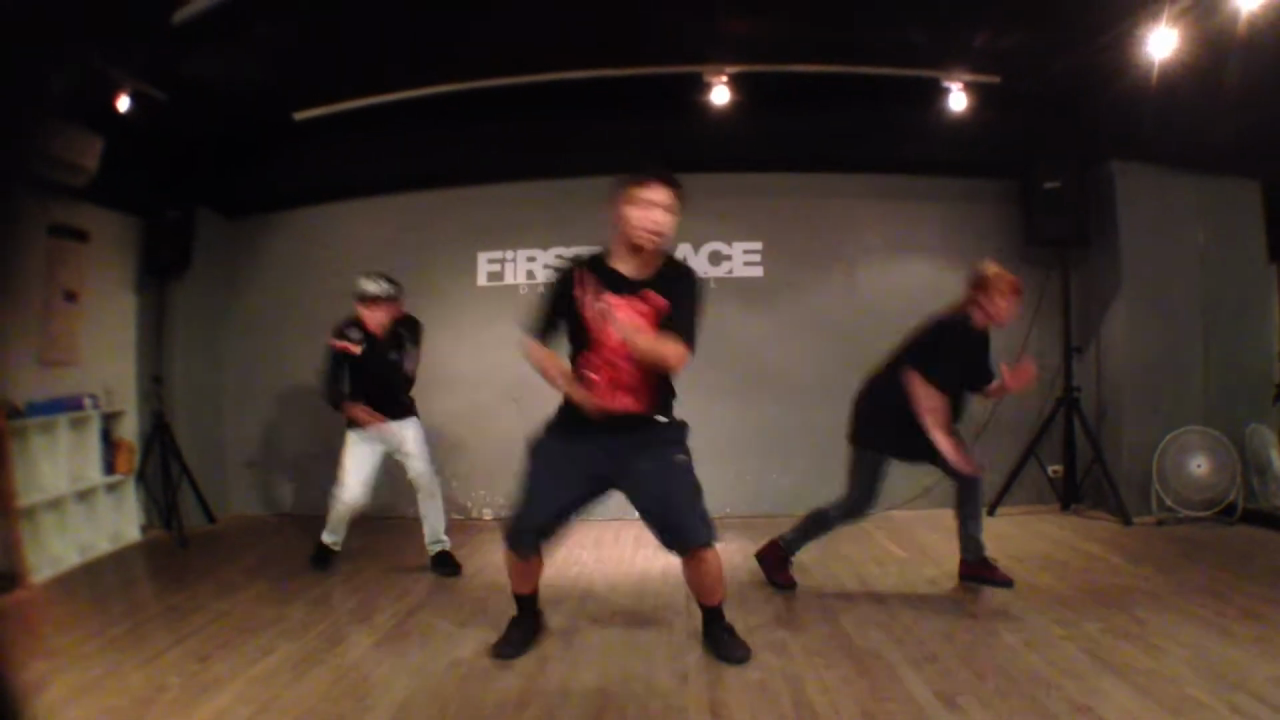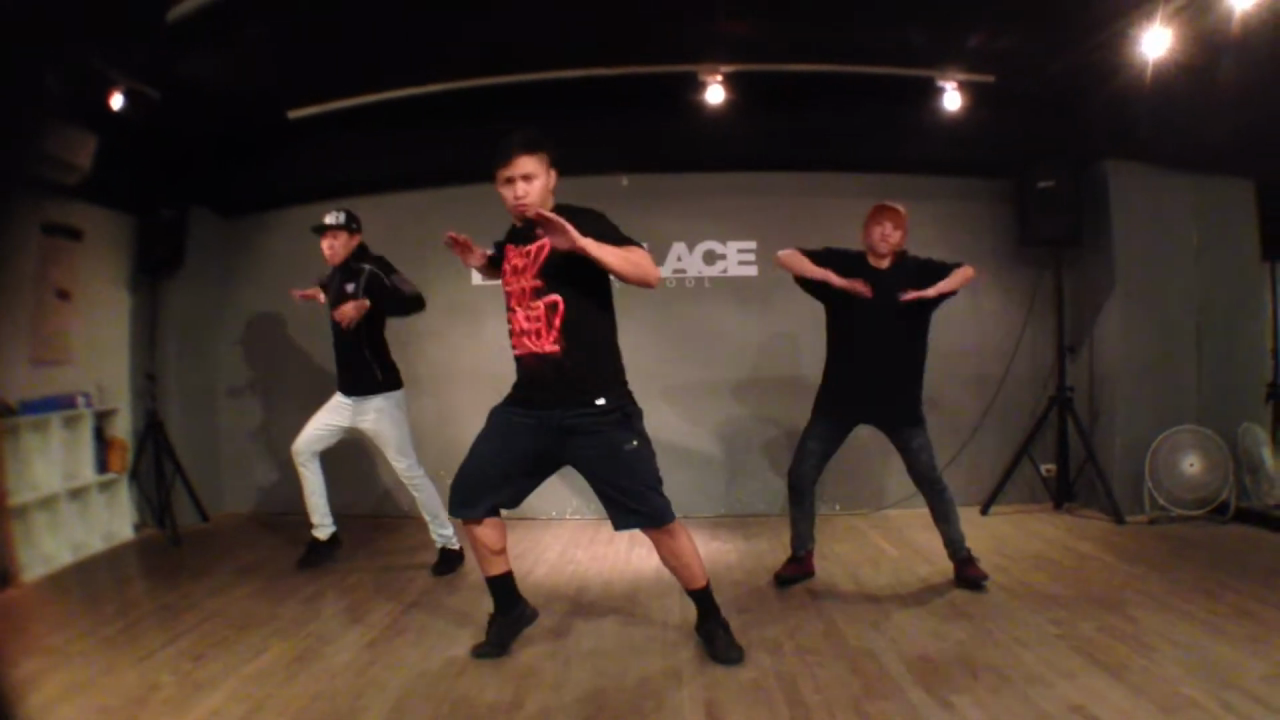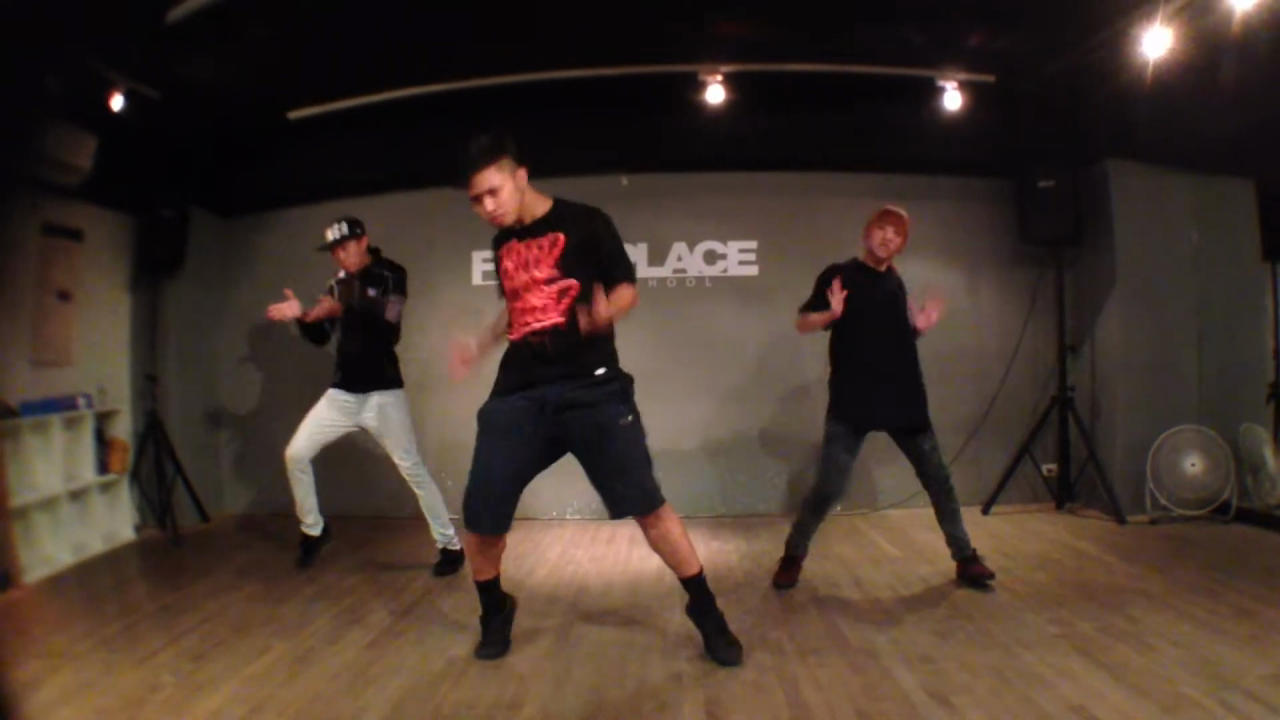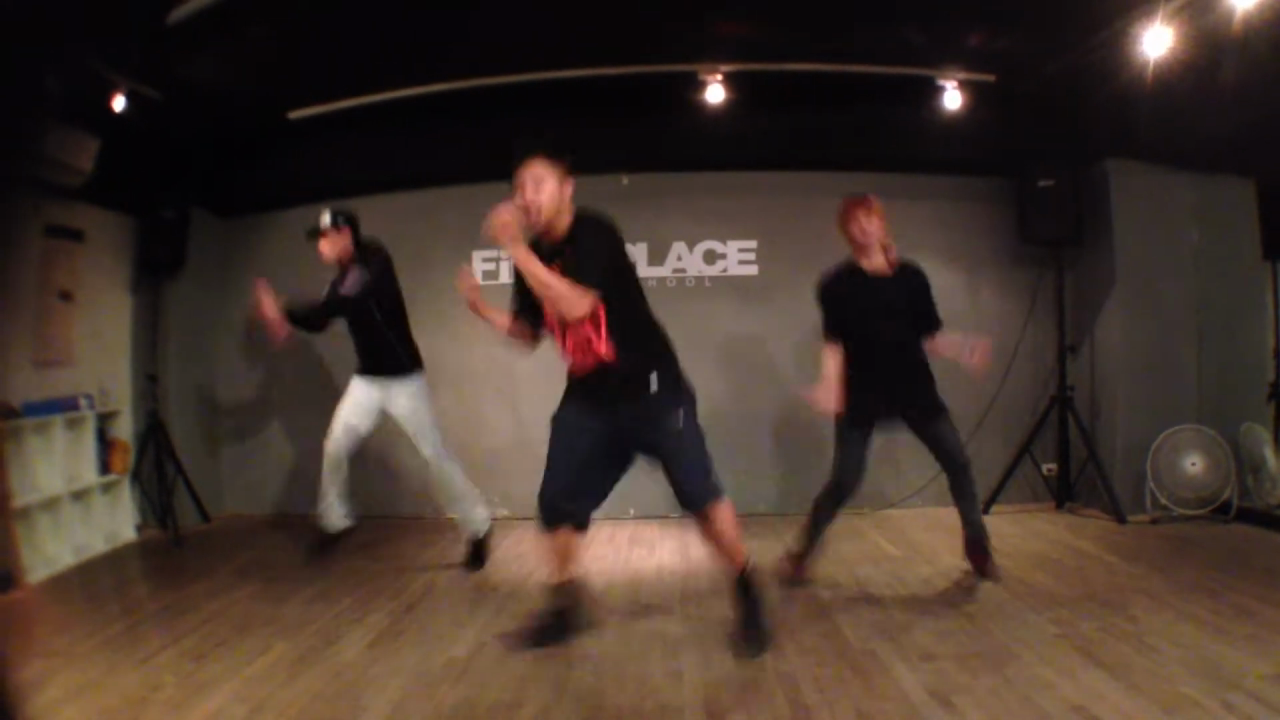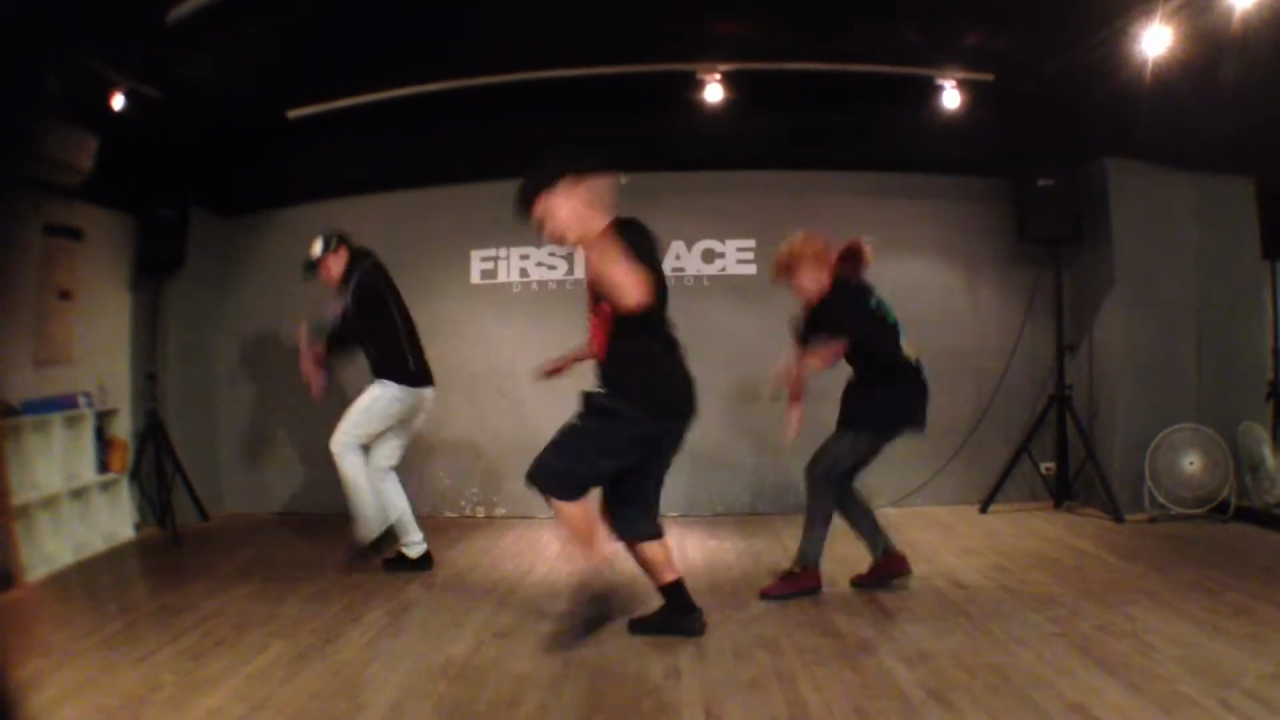
dt=0.4s
person 1, frame 1
left shoulder: (679, 281)
right shoulder: (579, 276)
left elbow: (676, 358)
right elbow: (534, 343)
left wrist: (622, 328)
right wrist: (563, 380)
left hip: (652, 431)
right hip: (580, 435)
left knee: (694, 540)
right knee: (525, 530)
left ankle: (715, 625)
right ankle: (526, 616)
person 1, frame 2
left shoulder: (582, 223)
right shoulder: (516, 237)
left elbow: (649, 273)
left wrist: (578, 241)
right wrist: (480, 261)
left hip: (596, 408)
right hip: (528, 405)
left knee: (655, 517)
right knee: (469, 500)
left ankle: (710, 619)
right ankle: (509, 609)
person 1, frame 3
left shoulder: (585, 223)
right shoulder: (503, 243)
left elbow: (627, 290)
left wrist: (604, 314)
right wrist: (481, 343)
left hip: (591, 386)
right hip: (518, 393)
left knee: (644, 503)
right knee: (482, 513)
left ankle: (706, 610)
right ankle: (494, 610)
person 1, frame 4
left shoulder: (596, 234)
right shoulder: (532, 260)
left elbow: (575, 306)
right elbow: (527, 332)
left wrist: (517, 249)
right wrist: (478, 303)
left hip: (650, 391)
right hip: (587, 404)
left knee: (701, 495)
right knee: (558, 505)
left ankle: (749, 596)
right ankle: (565, 606)
person 1, frame 5
left shoulder: (625, 236)
right shoulder: (606, 247)
left elbow: (633, 300)
left wrist: (591, 233)
right wrist: (569, 358)
left hip: (643, 398)
right hip: (634, 397)
left knee: (556, 478)
right knee: (630, 513)
left ankle: (596, 592)
right ankle: (681, 609)
person 2, frame 1
left shoulder: (973, 336)
right shoulder: (952, 332)
left elbow: (983, 388)
right elbow: (917, 378)
left wrist: (1008, 383)
right wrist: (937, 432)
left hip: (916, 419)
right hip: (880, 415)
left knee: (968, 476)
right knee: (856, 503)
left ankle: (973, 560)
right ankle: (779, 551)
person 2, frame 2
left shoulder: (914, 269)
right shoulder: (843, 262)
left elbow: (966, 272)
right elbow: (784, 257)
left wrist: (931, 292)
right wrist: (835, 280)
left hip: (897, 397)
right hip: (840, 394)
left knee: (929, 478)
right knee: (801, 474)
left ankle: (962, 558)
right ankle: (801, 556)
person 2, frame 3
left shoulder: (895, 283)
right shoulder: (838, 275)
right elbow: (803, 324)
left wrist: (920, 325)
right wrist: (832, 314)
left hip: (903, 399)
right hip: (852, 400)
left knee: (937, 477)
right knee: (830, 485)
left ankle: (965, 558)
right ankle: (793, 555)
person 2, frame 4
left shoulder: (911, 276)
right shoulder: (838, 283)
left elbow: (930, 334)
right elbow: (833, 342)
left wrist: (963, 348)
right wrist: (829, 386)
left hip: (914, 388)
right hip: (863, 395)
left knee: (957, 462)
right knee: (843, 483)
left ankle: (976, 541)
right ankle: (803, 549)
person 2, frame 5
left shoulder: (848, 294)
right shoulder: (821, 306)
left elbow: (829, 349)
right elbow: (804, 355)
left wrist: (794, 378)
right wrist: (795, 405)
left hip: (891, 400)
right hip: (870, 400)
left knee: (821, 473)
right knee: (835, 480)
left ankle: (806, 570)
right ankle: (887, 558)
person 3, frame 1
left shoulder: (408, 328)
right shoulder: (346, 334)
left elbow: (403, 384)
right elbow: (332, 390)
left wrist: (363, 354)
right wrist: (351, 408)
left hip: (402, 420)
right hip: (364, 425)
left knee: (424, 475)
right knee: (351, 497)
left ankle: (438, 547)
right ankle: (329, 541)
person 3, frame 2
left shoulder: (372, 268)
right shoulder: (340, 271)
left elbow: (415, 301)
left wrist: (367, 304)
right wrist: (320, 292)
left hip: (379, 394)
right hip: (346, 395)
left knee: (407, 469)
right knee: (302, 450)
left ankle: (449, 545)
right ankle: (324, 536)
person 3, frame 3
left shoulder: (391, 275)
right shoulder: (339, 284)
left elbow: (389, 333)
right elbow: (321, 337)
left wrist: (343, 311)
right wrist: (303, 316)
left hip: (383, 394)
right hip: (342, 393)
left knee: (411, 468)
right knee: (295, 454)
left ankle: (450, 545)
right ankle: (313, 531)
person 3, frame 4
left shoulder: (372, 258)
right shoulder: (346, 275)
left elbow: (333, 305)
right elbow: (318, 320)
left wrist: (281, 312)
right wrist: (284, 317)
left hip: (404, 378)
right hip: (368, 380)
left knee: (437, 457)
right knee: (335, 449)
left ankle: (478, 528)
right ankle: (335, 522)
person 3, frame 5
left shoulder: (366, 272)
right shoulder: (362, 279)
left elbow: (350, 325)
right elbow: (356, 332)
left wrist: (316, 348)
right wrist: (321, 370)
left hip: (400, 382)
right hip: (408, 384)
left knee: (343, 443)
right knee: (379, 466)
left ankle: (374, 529)
right ankle: (415, 551)
